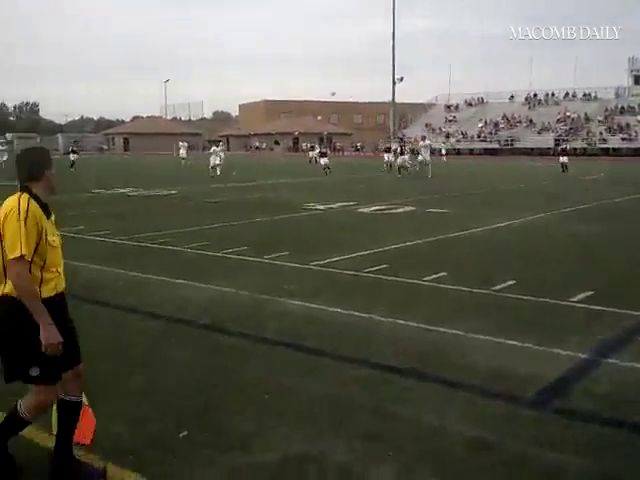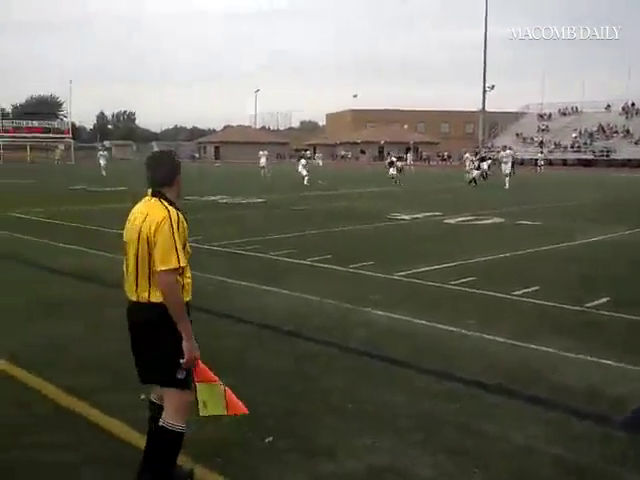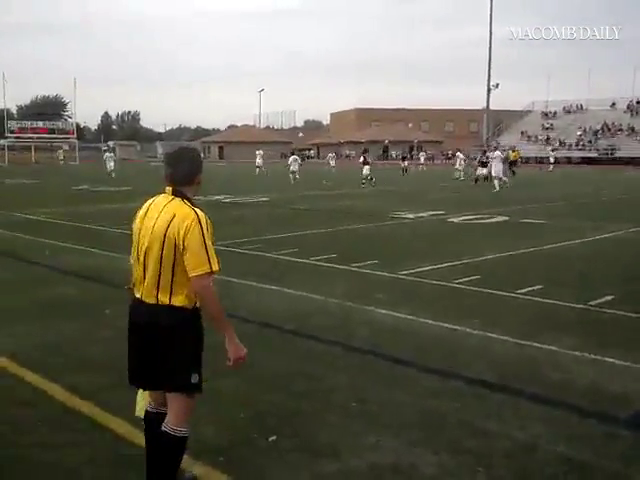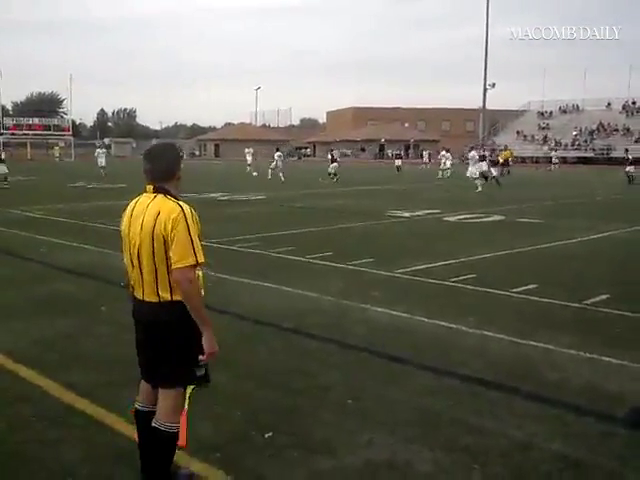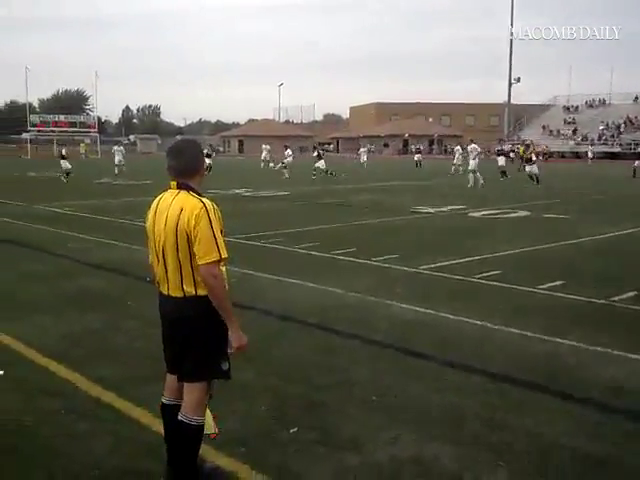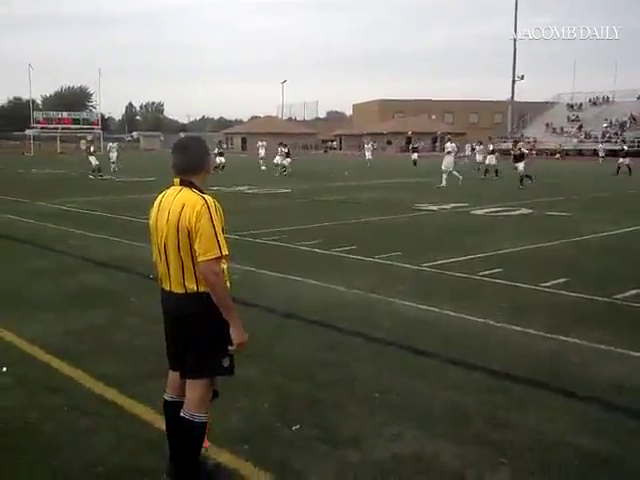
dt=0.5s
person 1, frame 1
left shoulder: (39, 210)
right wrist: (45, 325)
left hip: (50, 305)
right hip: (27, 312)
left knee: (73, 376)
right knee: (45, 392)
person 1, frame 2
left shoulder: (142, 209)
right shoulder: (168, 216)
right elbow: (167, 281)
right wrist: (188, 336)
left hip: (142, 310)
right hip: (162, 315)
left knee: (164, 388)
right knee: (180, 400)
person 1, frame 3
left shoulder: (147, 208)
right shoulder: (193, 218)
right elbow: (201, 286)
right wrist: (230, 337)
left hip: (141, 311)
right hip: (175, 318)
left knee: (156, 396)
right knee: (180, 404)
person 1, frame 4
left shoulder: (132, 208)
right shoulder: (177, 212)
right elbow: (184, 279)
right wrist: (207, 331)
left hip: (143, 308)
right hip: (174, 312)
left knee: (149, 387)
right knee: (171, 397)
person 1, frame 5
left shoulder: (157, 205)
right shoulder: (200, 208)
right elbow: (210, 274)
right wrist: (234, 326)
left hip: (169, 303)
right hip: (199, 307)
left knee: (174, 381)
right knee: (196, 391)
person 1, frame 6
left shoulder: (161, 201)
right shoulder: (203, 205)
right elbow: (211, 272)
right wrist: (234, 322)
left hip: (171, 300)
right hip: (201, 303)
left knee: (177, 377)
right knee: (199, 388)
